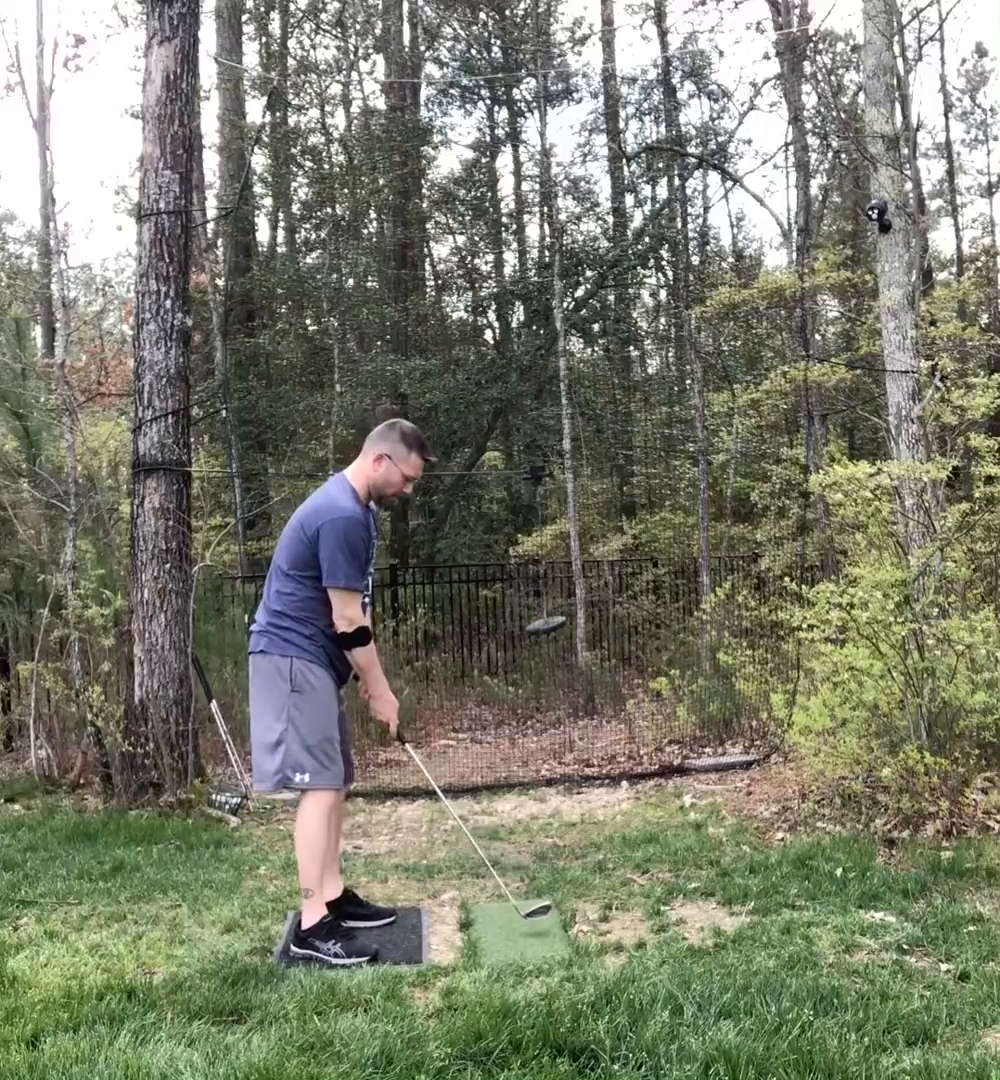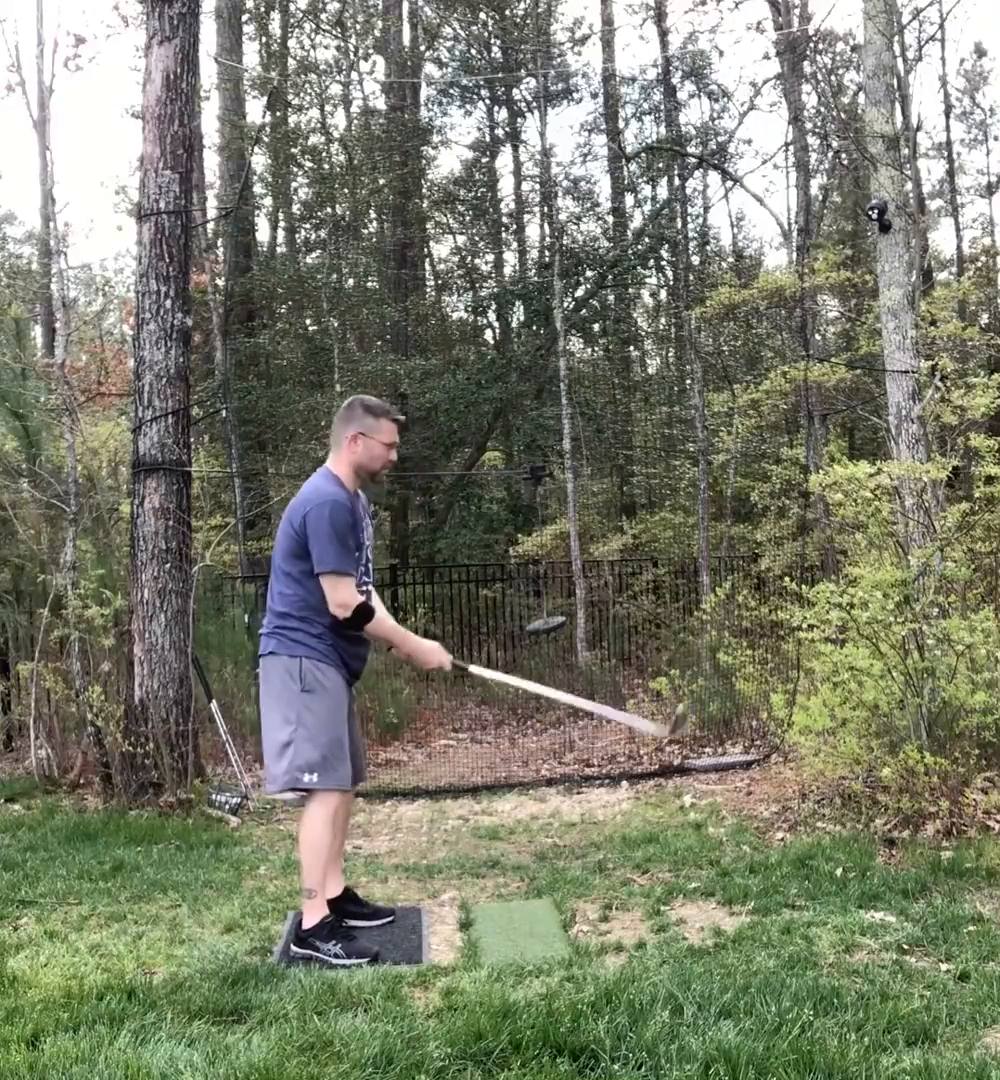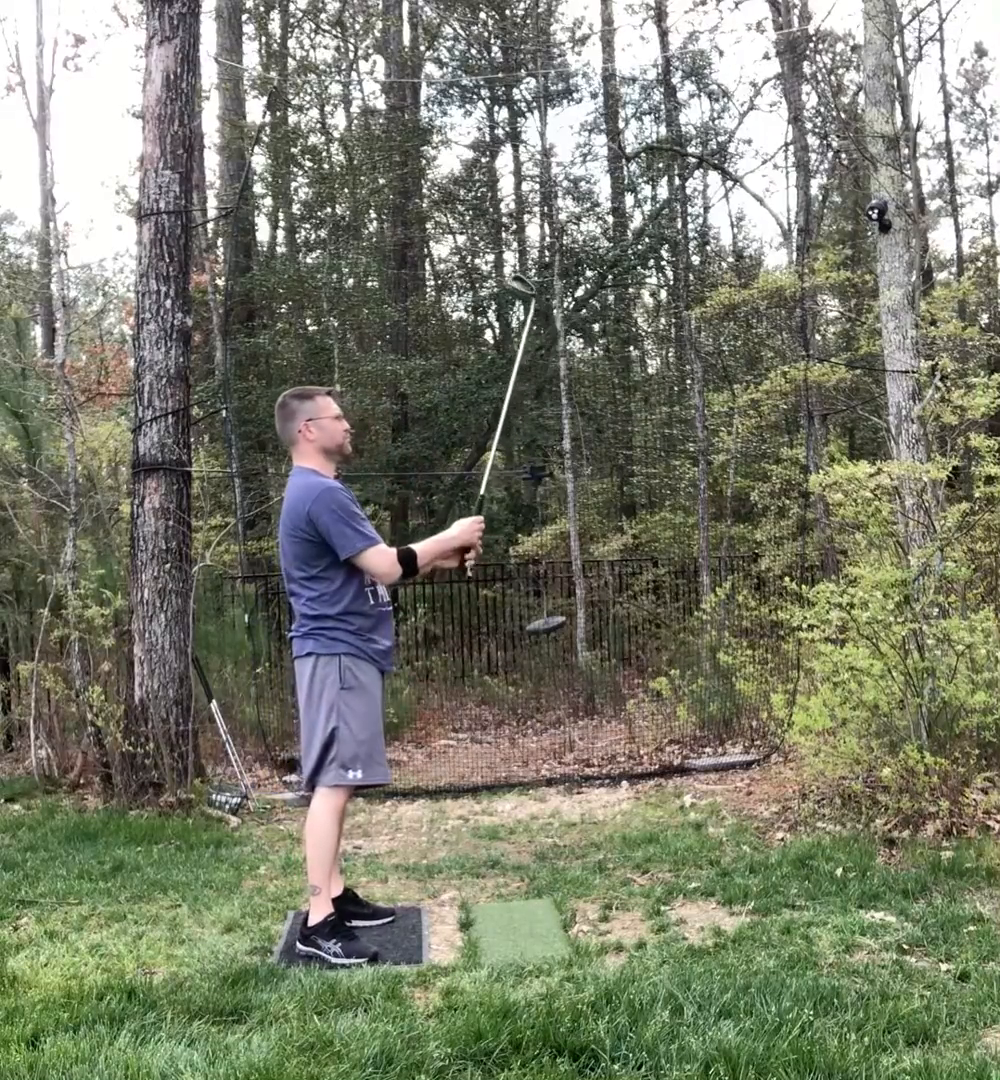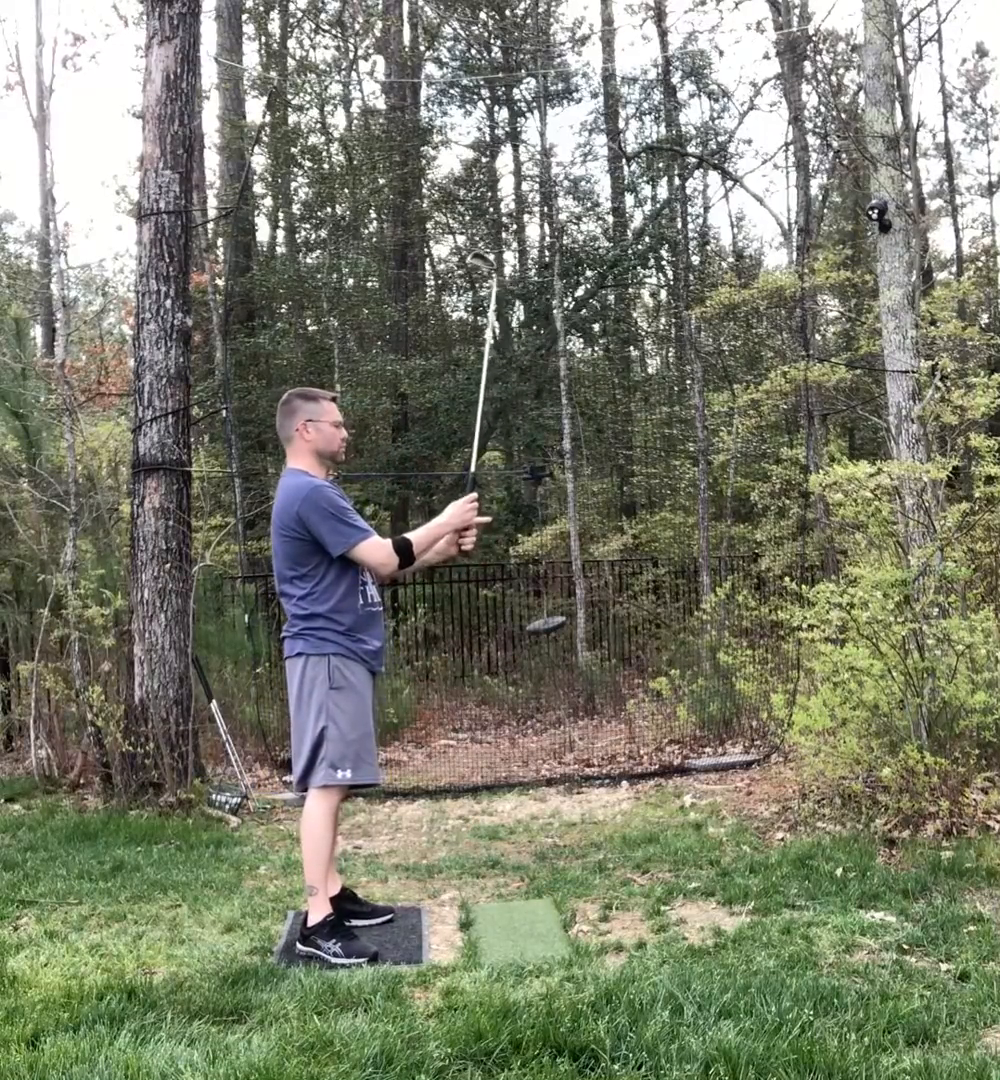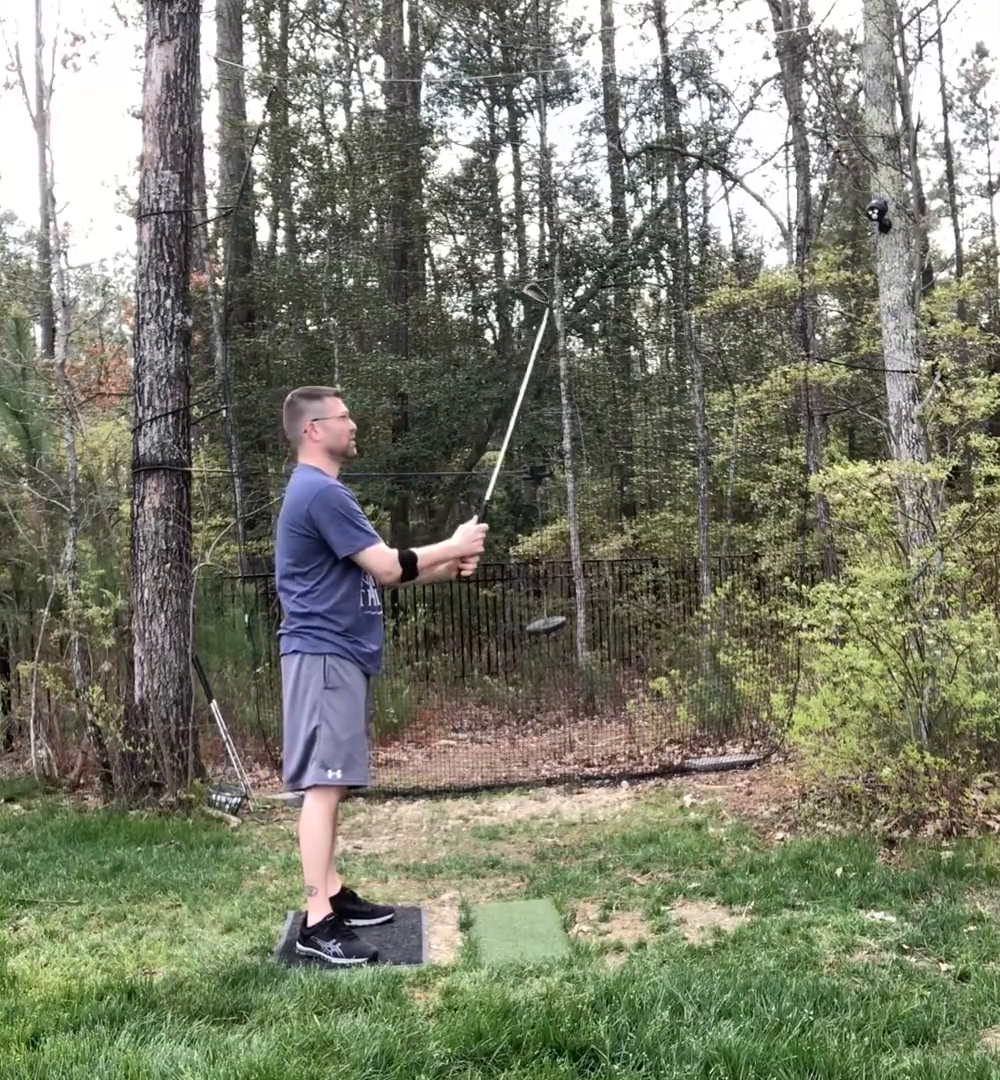
dt=1s
person 1, frame 1
left shoulder: (354, 507)
right shoulder: (342, 516)
left elbow: (355, 609)
right elbow: (347, 618)
left wrist: (369, 680)
right wrist: (379, 690)
left hip: (314, 660)
right hip: (294, 659)
left knee: (334, 782)
right knee: (319, 785)
left ankle: (333, 896)
right ankle: (313, 925)
person 1, frame 2
left shoulder: (353, 500)
right shoulder: (327, 503)
left elbow: (359, 586)
right elbow: (344, 604)
left wrist: (403, 639)
right wrist: (412, 646)
left hip: (330, 661)
right hip: (304, 659)
left knee: (342, 782)
right knee: (325, 785)
left ankle: (333, 893)
right ankle: (313, 924)
person 1, frame 3
left shoulder: (321, 491)
right shoulder: (320, 494)
left elbow: (376, 568)
right elbow: (387, 568)
left wrist: (445, 558)
right wrist: (450, 538)
left hip: (348, 654)
right hip: (337, 654)
left knee: (337, 782)
right knee: (333, 782)
left ankle: (335, 894)
right ankle: (318, 921)
person 1, frame 4
left shoulder: (317, 492)
right shoulder: (308, 493)
left elbow: (377, 563)
right elbow: (384, 559)
left wrist: (447, 546)
right wrist: (443, 522)
left hip: (343, 655)
right hip: (327, 656)
left knee: (333, 783)
right knee: (326, 783)
left ankle: (333, 894)
right ankle: (317, 922)
person 1, frame 5
left shoulder: (320, 490)
right shoulder: (321, 493)
left elbow: (374, 570)
right elbow: (388, 568)
left wrist: (447, 564)
right wrist: (455, 546)
left hip: (338, 655)
right hip: (324, 654)
left knee: (331, 783)
right knee: (323, 784)
left ankle: (332, 893)
right ankle: (317, 923)
